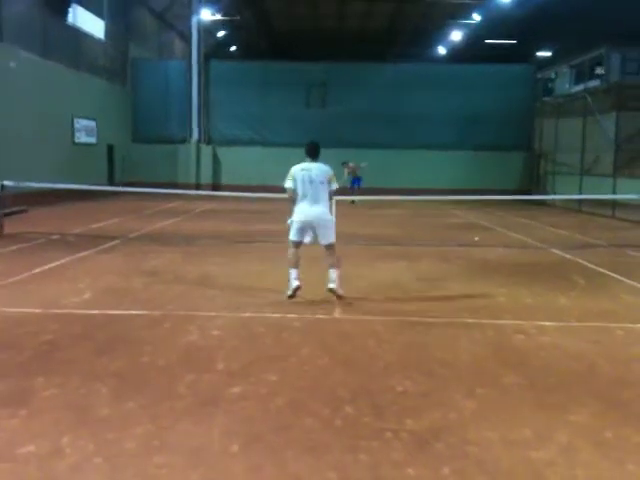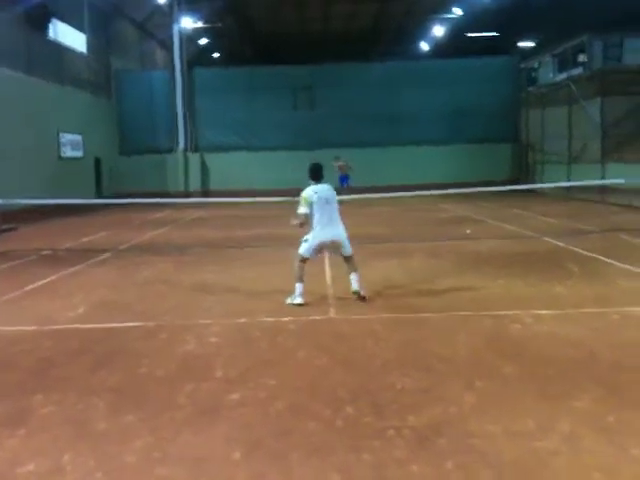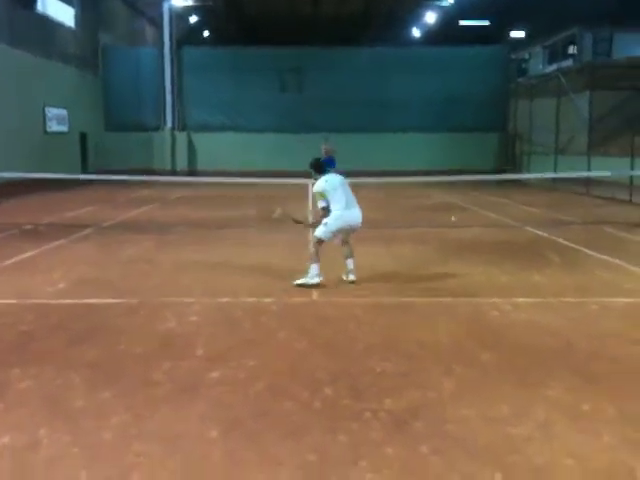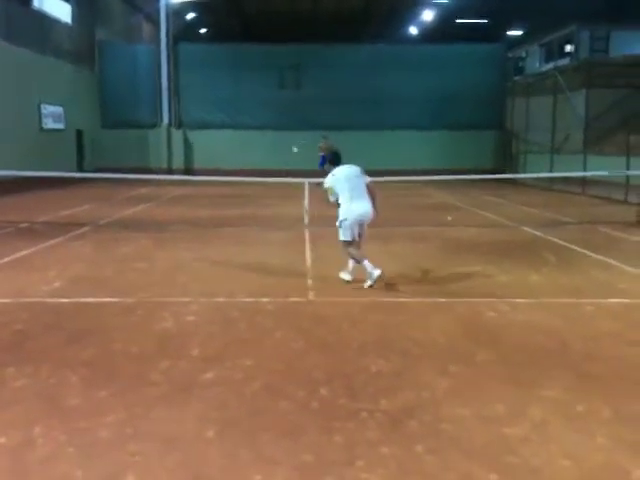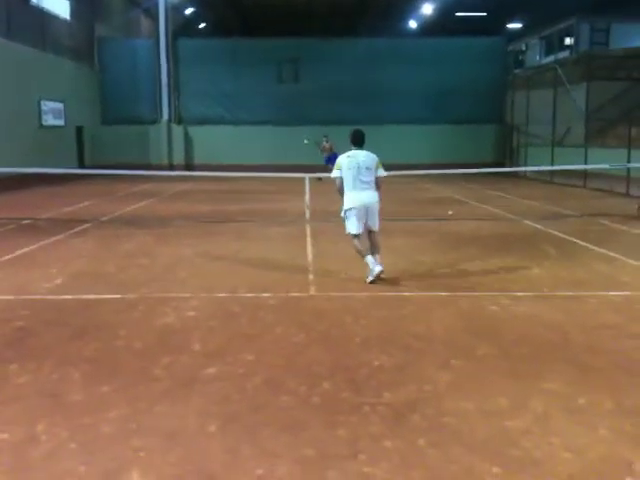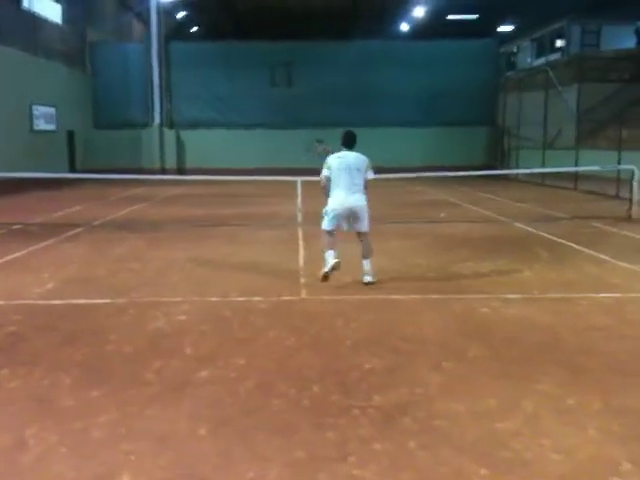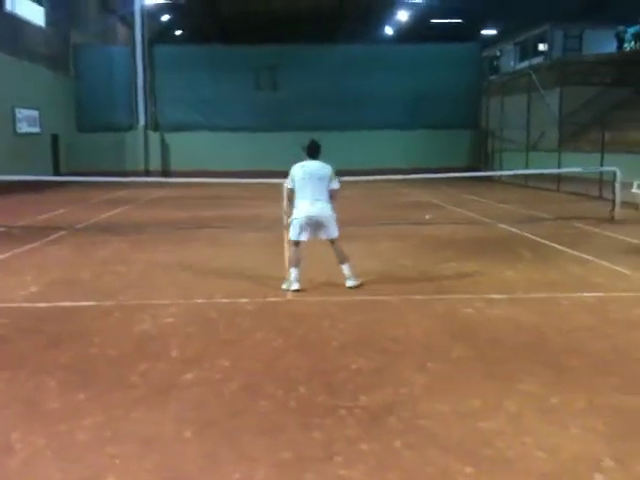
dt=0.3s
person 1, frame 1
left shoulder: (295, 170)
right shoulder: (327, 170)
left elbow: (291, 194)
right elbow: (331, 194)
left hip: (302, 214)
right hip: (322, 214)
left knee: (294, 247)
right knee: (331, 249)
left ankle: (294, 280)
right ankle: (334, 283)
person 1, frame 2
left shoulder: (307, 194)
right shoulder: (331, 190)
left elbow: (303, 220)
left wrist: (296, 223)
left hip: (320, 235)
right hip: (338, 233)
left knee: (301, 261)
right knee: (349, 258)
left ankle: (298, 296)
right ankle: (356, 287)
person 1, frame 3
left shoulder: (318, 186)
right shoulder: (340, 178)
left elbow: (324, 212)
left wrist: (314, 223)
left hip: (340, 217)
right hip: (357, 216)
left knee: (315, 243)
right knee: (344, 240)
left ankle: (314, 276)
right ankle: (350, 273)
person 1, frame 4
left shoulder: (329, 180)
right shoulder: (356, 169)
left elbow: (335, 201)
right elbow: (371, 190)
right wrist: (374, 208)
left hip: (349, 211)
right hip: (367, 209)
left knee: (347, 245)
right knee: (357, 240)
left ankle: (372, 271)
right ankle: (348, 272)
person 1, frame 5
left shoulder: (342, 159)
right shoulder: (374, 158)
left elbow: (339, 186)
right elbow: (378, 184)
left wrist: (346, 198)
left hip: (353, 200)
right hip: (371, 198)
left knee: (356, 237)
right knee: (372, 234)
left ankle: (374, 267)
right ankle: (375, 265)
person 1, frame 6
left shoulder: (331, 159)
right shoulder: (364, 160)
left elbow: (324, 184)
right elbow: (365, 185)
left hip: (337, 201)
right hip: (358, 201)
left knee: (328, 232)
right knee: (363, 236)
left ankle: (331, 259)
right ankle: (367, 273)
person 1, frame 7
left shoulder: (296, 168)
right shoulder: (328, 169)
left elbow: (289, 195)
right elbow: (333, 195)
left wrist: (289, 209)
left hip: (302, 210)
right hip: (323, 209)
left knee: (294, 244)
right knee: (335, 243)
left ankle: (293, 281)
right ankle: (350, 278)
